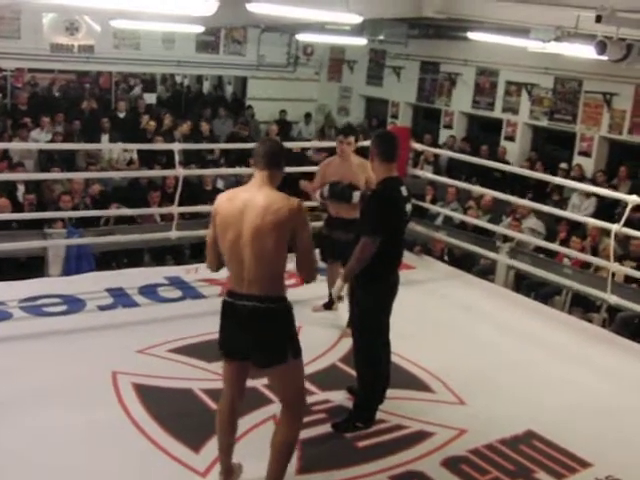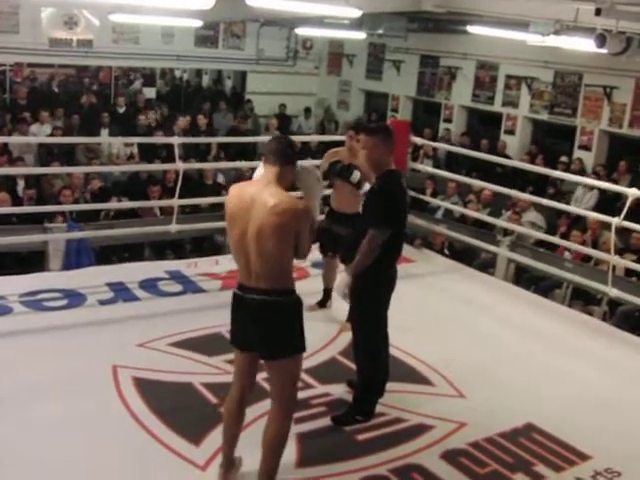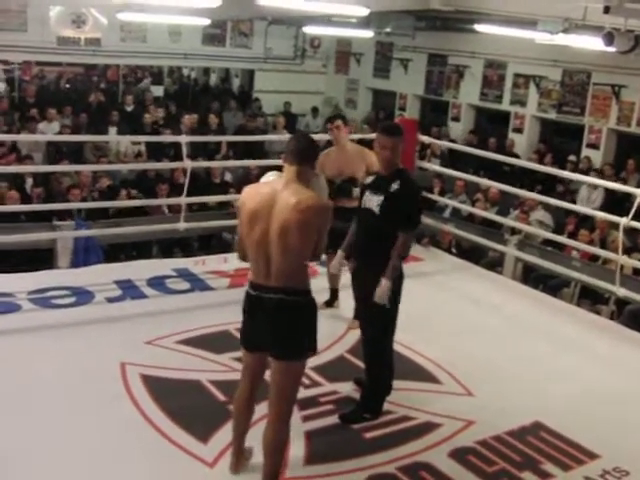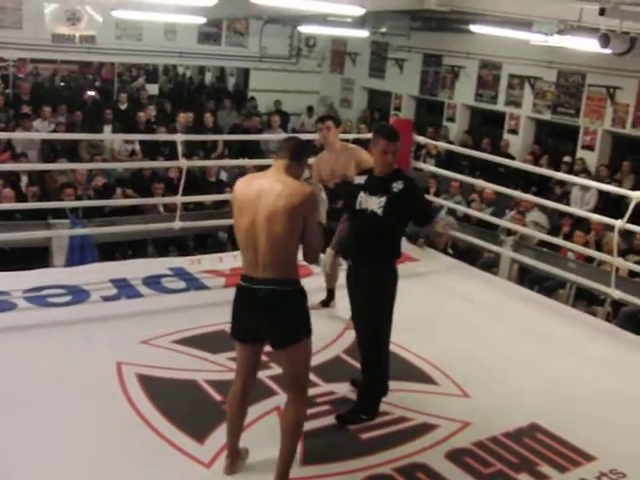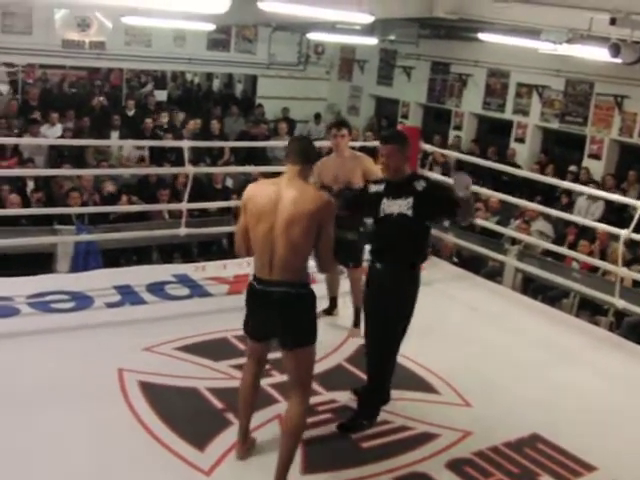
dt=0.5s
person 1, frame 1
left shoulder: (222, 202)
right shoulder: (290, 208)
left elbow: (213, 263)
right elbow: (308, 275)
right wrist: (304, 242)
left hip: (232, 308)
right hip: (270, 313)
left knee: (230, 397)
right knee: (294, 408)
person 1, frame 2
left shoulder: (234, 192)
right shoulder: (295, 207)
right elbow: (300, 253)
left hip: (242, 300)
right hip: (278, 306)
left knee: (240, 386)
right knee: (283, 404)
person 1, frame 3
left shoulder: (248, 194)
right shoulder: (317, 205)
left elbow: (243, 254)
right elbow: (313, 255)
left hip: (255, 299)
right hip: (293, 306)
left knee: (249, 381)
right knee: (280, 407)
person 1, frame 4
left shoulder: (241, 186)
right shoulder: (304, 194)
right elbow: (312, 255)
left hip: (246, 292)
right hip: (284, 296)
left knee: (243, 377)
right knee: (297, 390)
person 1, frame 5
left shoulder: (252, 191)
right shoulder: (321, 202)
left elbow: (242, 249)
right elbow: (326, 265)
left hip: (259, 292)
right hip: (295, 298)
left knee: (254, 363)
right knee: (300, 390)
left ankle: (243, 440)
person 2, frame 1
left shoulder: (380, 197)
right shoulder: (401, 190)
left elbow: (367, 247)
left wrist: (342, 279)
left hip: (372, 281)
right hip: (387, 276)
left knee: (366, 344)
right knee: (378, 338)
left ankle: (364, 412)
right ankle: (376, 390)
person 2, frame 2
left shoulder: (386, 188)
right shoulder: (390, 182)
left elbow: (375, 238)
left wrist: (349, 274)
right wrist: (354, 270)
left hip: (373, 274)
right hip: (378, 271)
left knee: (365, 336)
right knee: (375, 331)
left ankle: (364, 405)
right ankle: (375, 383)
person 2, frame 3
left shoulder: (406, 188)
right shoulder: (372, 179)
left elbow: (405, 240)
left wrist: (388, 280)
right wrist: (343, 252)
left hip: (382, 274)
right hip: (362, 267)
left knee: (377, 335)
right knee: (370, 331)
left ankle: (372, 402)
right ankle: (379, 381)
person 2, frame 4
left shoulder: (405, 187)
right shoulder: (359, 179)
left elbow: (428, 219)
left wrist: (442, 225)
right wrist: (333, 248)
left hip: (381, 270)
right hip: (355, 265)
left knee: (375, 334)
right knee: (363, 330)
left ankle: (369, 401)
right ankle: (373, 380)
person 2, frame 5
left shoulder: (425, 188)
right shoulder: (375, 188)
left elbow: (465, 215)
right elbow: (348, 210)
left wrist: (464, 195)
left hip: (404, 275)
right hip: (377, 270)
left knee: (386, 339)
right knee: (373, 336)
left ankle: (368, 408)
right ankle: (377, 389)
person 3, frame 1
left shoulder: (365, 167)
right shoulder: (327, 165)
right elbow: (314, 192)
left wrist: (358, 197)
right wrist: (326, 193)
left hip: (354, 225)
right hip: (333, 221)
right knee: (332, 263)
right ankle: (331, 300)
person 3, frame 2
right shoulder: (333, 154)
left wrist: (356, 177)
right wrist: (328, 171)
left hip: (355, 219)
right hip: (333, 214)
right knee: (328, 258)
right ankle: (326, 298)
person 3, frame 3
left shoulder: (364, 155)
right shoulder: (325, 157)
left wrist: (355, 190)
right wrist: (329, 189)
left hip: (356, 214)
right hip: (333, 212)
right knee: (332, 256)
right ankle: (333, 297)
person 3, frame 4
left shoulder: (354, 153)
right shoulder: (319, 160)
right wrist: (325, 194)
right hip: (331, 213)
right knee: (329, 257)
right ankle: (329, 297)
person 3, frame 5
left shoulder: (362, 161)
right shoulder: (322, 164)
left hip: (352, 222)
left knee: (355, 271)
left ankle: (358, 319)
right ankle: (332, 305)
